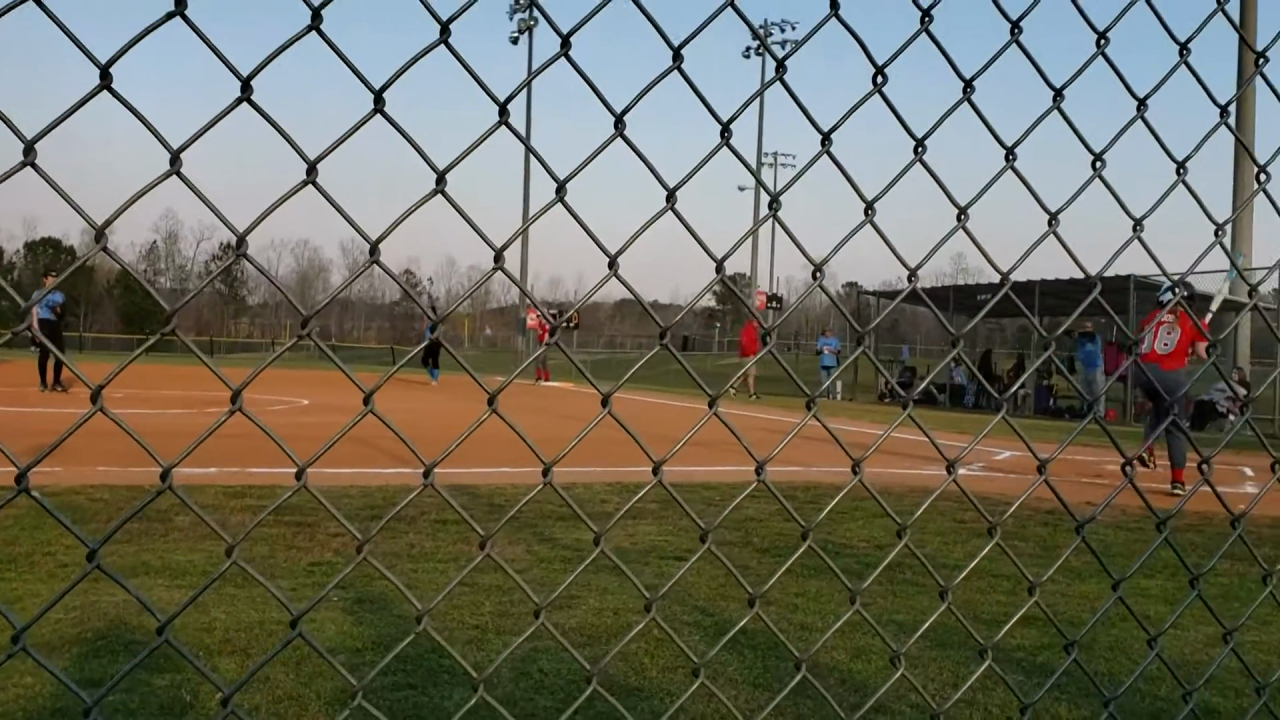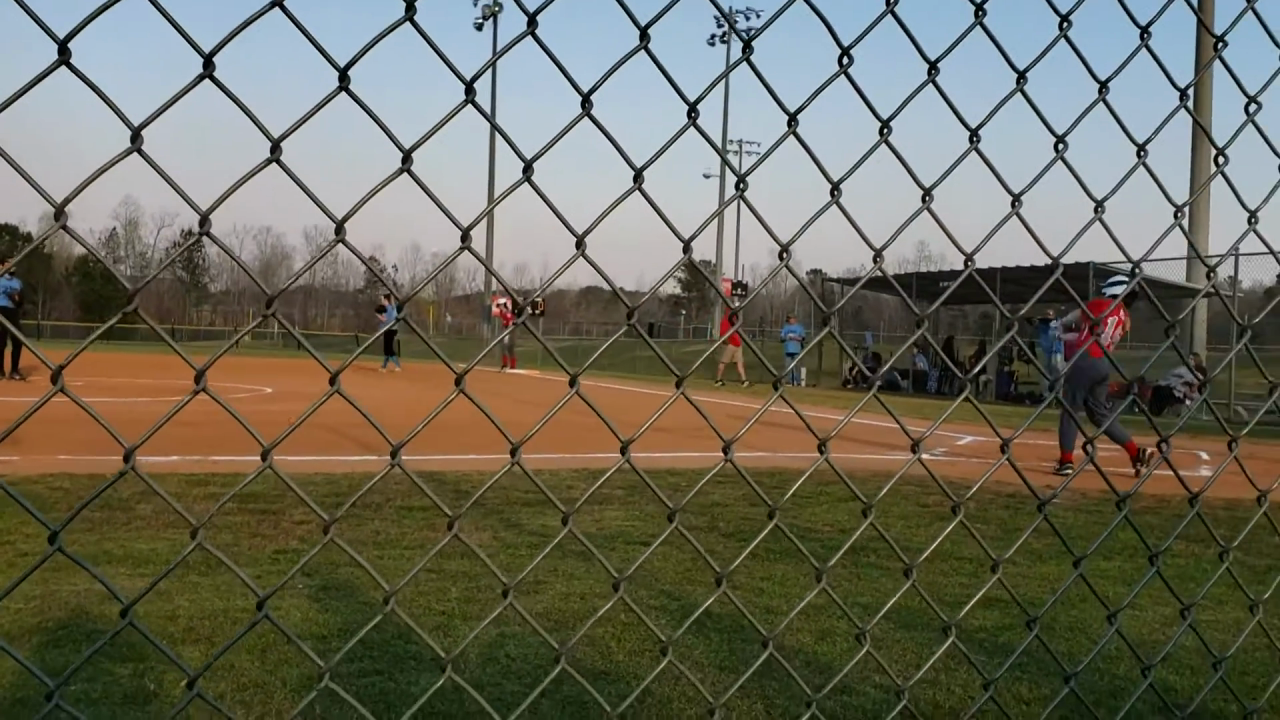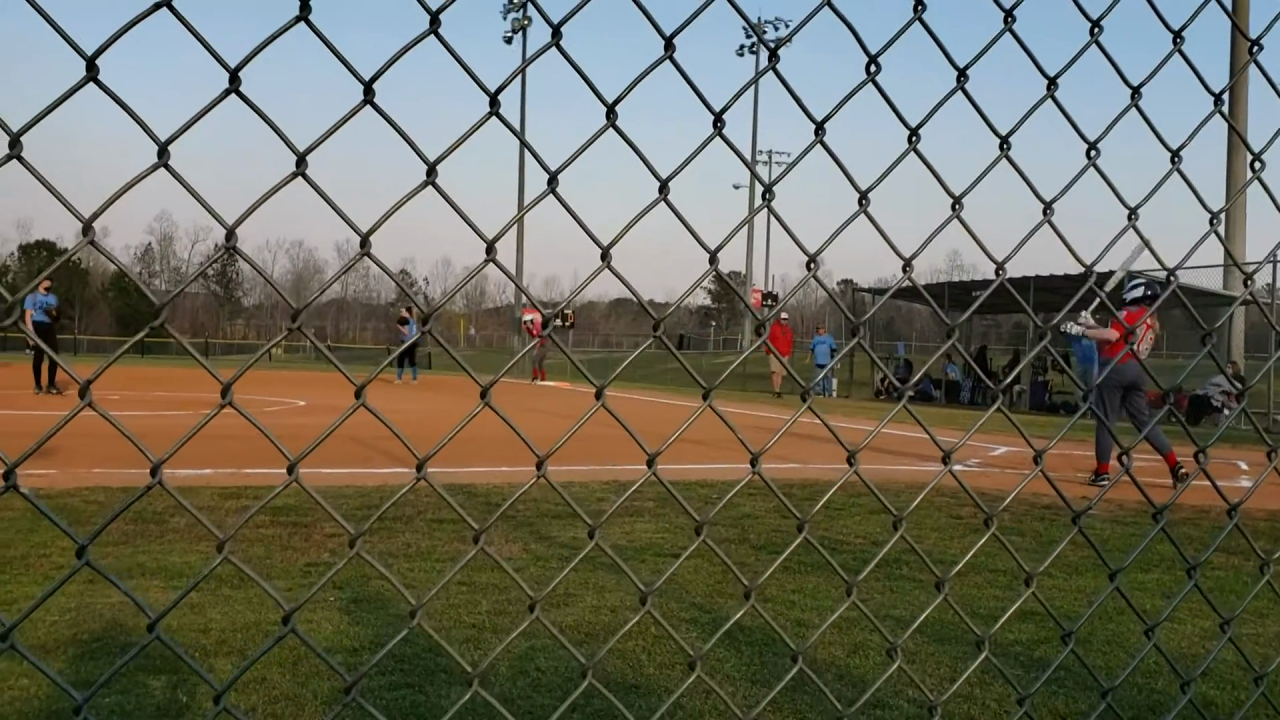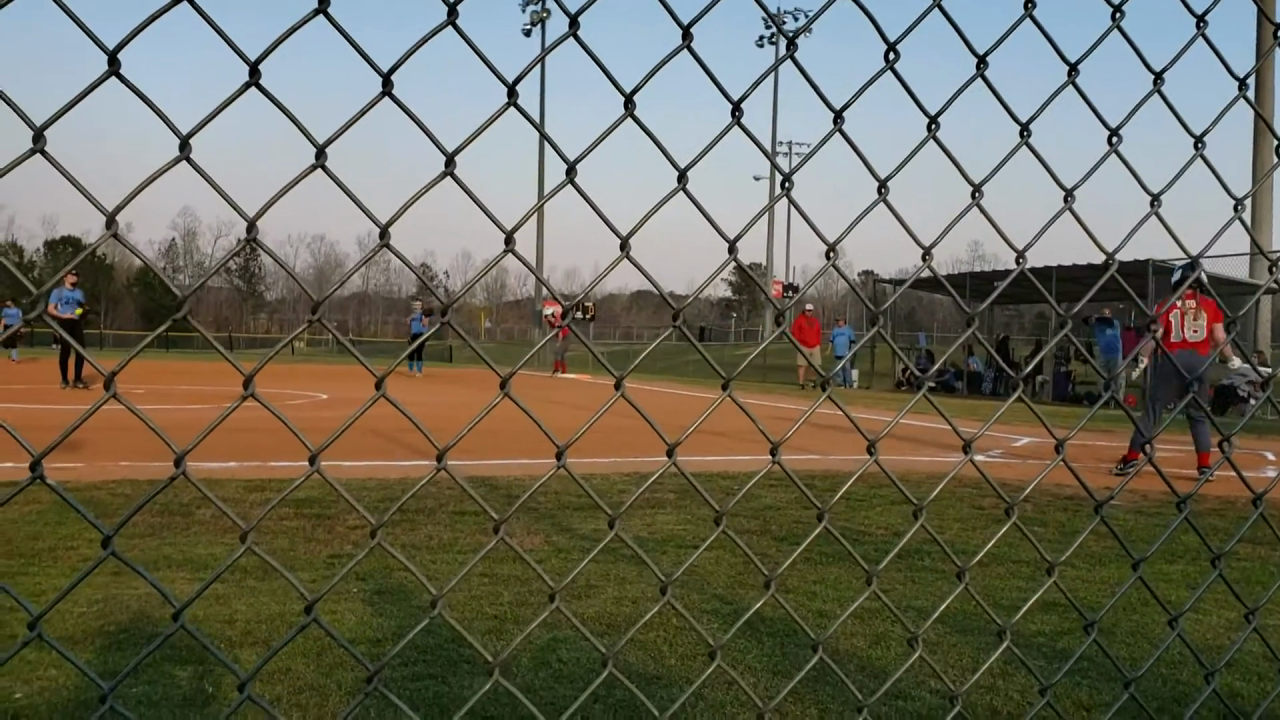
dt=0.5s
person 1, frame 1
left shoulder: (1151, 317)
right shoulder: (1193, 322)
left elbow: (1138, 346)
right elbow: (1203, 354)
right wrist: (1189, 345)
left hip: (1145, 372)
right hip: (1172, 376)
left knee: (1159, 411)
right knee: (1175, 427)
left ankle: (1147, 450)
right ankle: (1177, 481)
person 1, frame 2
left shoulder: (1103, 304)
right shoulder: (1125, 318)
left elbow: (1077, 316)
left wrist: (1064, 323)
right wrist: (1071, 336)
left hip: (1084, 362)
right hip: (1102, 365)
left knee: (1070, 412)
right knee: (1101, 415)
left ankle: (1066, 462)
right ankle: (1137, 452)
person 1, frame 3
left shoulder: (1130, 313)
right shoulder: (1152, 320)
left elbow: (1111, 336)
left wrist: (1081, 330)
right wrist: (1091, 322)
left hip: (1115, 369)
right hip: (1137, 371)
left knee: (1105, 420)
right knee: (1145, 420)
left ankle: (1102, 472)
right ankle: (1175, 465)
person 1, frame 4
left shoulder: (1167, 305)
right shoulder: (1210, 304)
left elbow: (1154, 335)
right elbow: (1220, 337)
left wrist: (1141, 360)
right wrist: (1230, 357)
left hip: (1171, 362)
right hip: (1200, 363)
left knee: (1152, 411)
right knee: (1199, 415)
left ankle: (1130, 459)
right ankle: (1204, 467)
